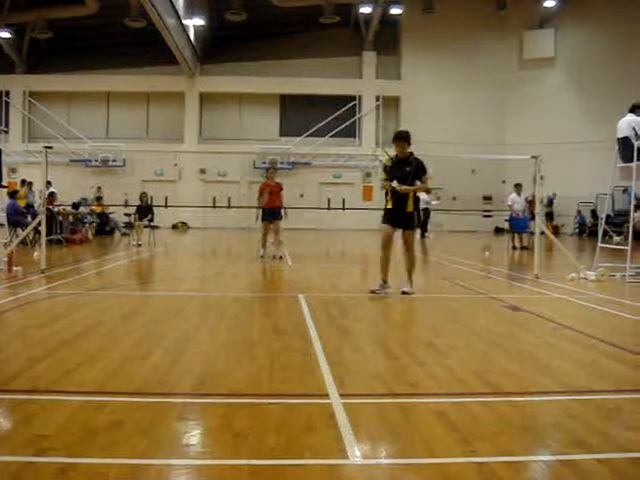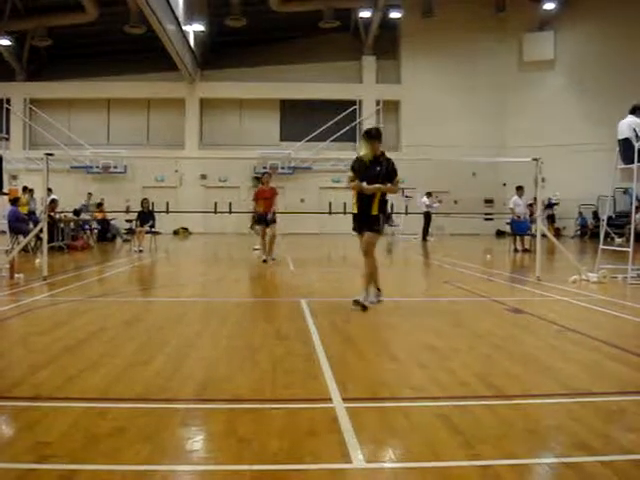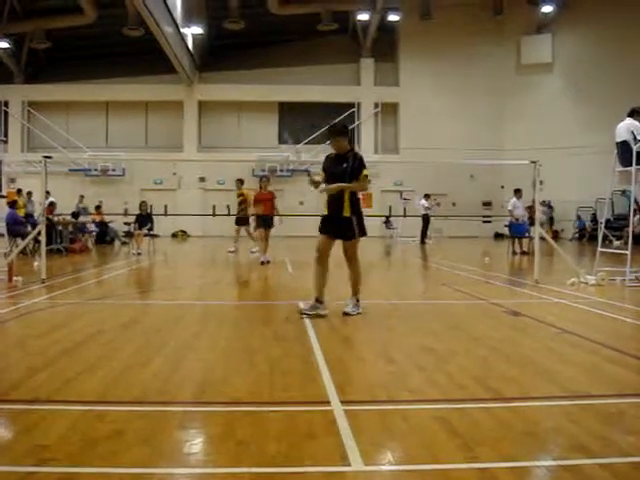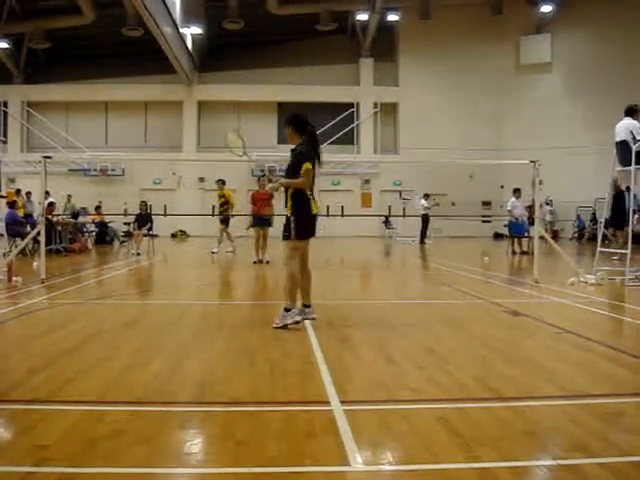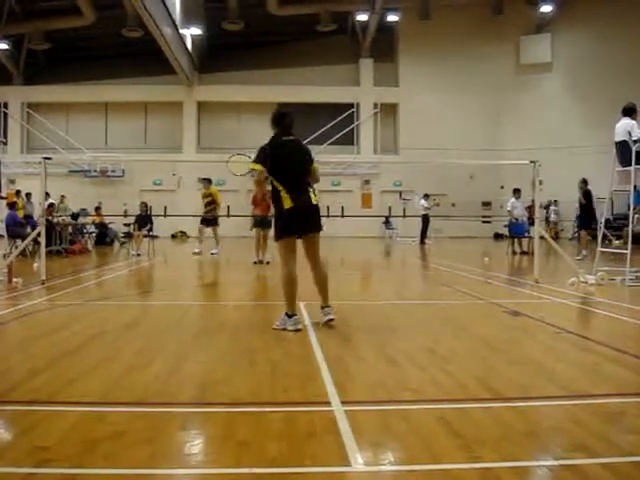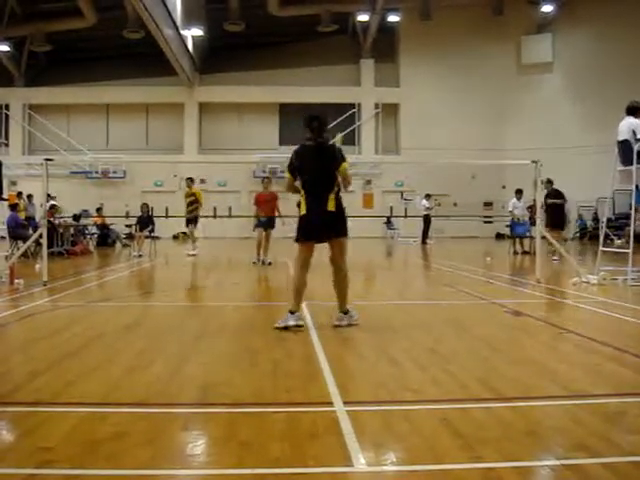
dt=0.5s
person 1, frame 1
left shoulder: (416, 163)
right shoulder: (389, 162)
left elbow: (425, 186)
left wrist: (410, 188)
right wrist: (386, 185)
left hip: (408, 208)
right hip: (391, 207)
left knee: (408, 245)
right knee: (386, 241)
left ankle: (409, 281)
right ankle: (384, 283)
person 1, frame 2
left shoulder: (387, 163)
right shoulder: (358, 161)
left elbow: (395, 188)
right elbow: (349, 183)
left wrist: (379, 187)
right wrist: (354, 185)
left hip: (376, 212)
right hip: (359, 211)
left knee: (368, 250)
right knee: (367, 252)
left ankle: (367, 294)
right ankle: (375, 291)
person 1, frame 3
left shoulder: (356, 158)
right shoulder: (329, 159)
left elbow: (364, 185)
left wrist: (341, 185)
right wrist: (317, 182)
left hip: (349, 213)
right hip: (330, 212)
left knee: (350, 257)
right knee: (320, 255)
left ankle: (355, 300)
right ankle: (318, 302)
person 1, frame 4
left shoulder: (303, 152)
right shoulder: (301, 151)
left elbow: (306, 182)
left wrist: (282, 182)
right wrist: (282, 184)
left hip: (299, 211)
right hip: (300, 210)
left knee: (293, 259)
right knee: (301, 261)
left ankle: (290, 310)
right ankle: (306, 308)
person 1, frame 5
left shoulder: (268, 149)
right shoulder: (302, 148)
left elbow: (260, 177)
right elbow: (315, 178)
left hip: (286, 208)
right hip: (309, 205)
left knee: (288, 263)
right knee: (315, 259)
left ankle: (291, 316)
right ankle: (326, 308)
person 1, frame 6
left shoulder: (299, 153)
right shoulder: (333, 150)
left elbow: (290, 186)
right elbow: (346, 180)
right wrist: (341, 186)
left hip: (308, 212)
right hip: (332, 209)
left knee: (302, 264)
right knee: (339, 263)
left ankle: (294, 314)
right ankle: (343, 313)
